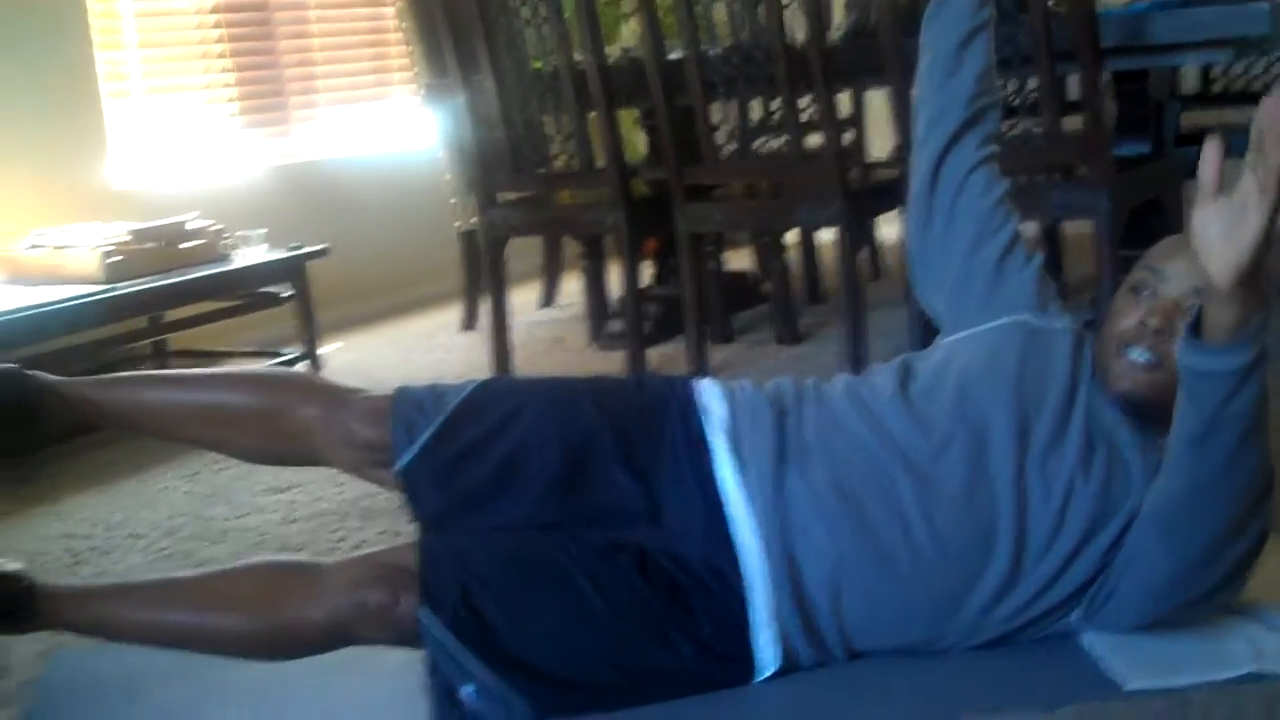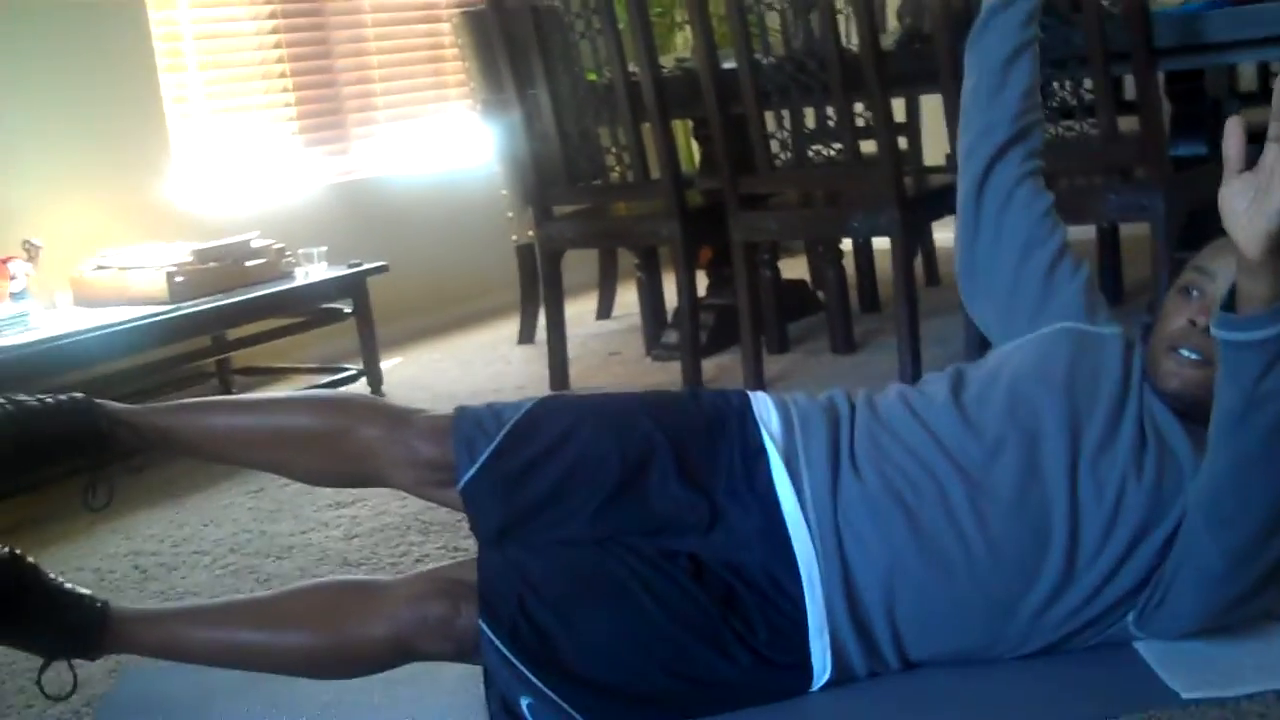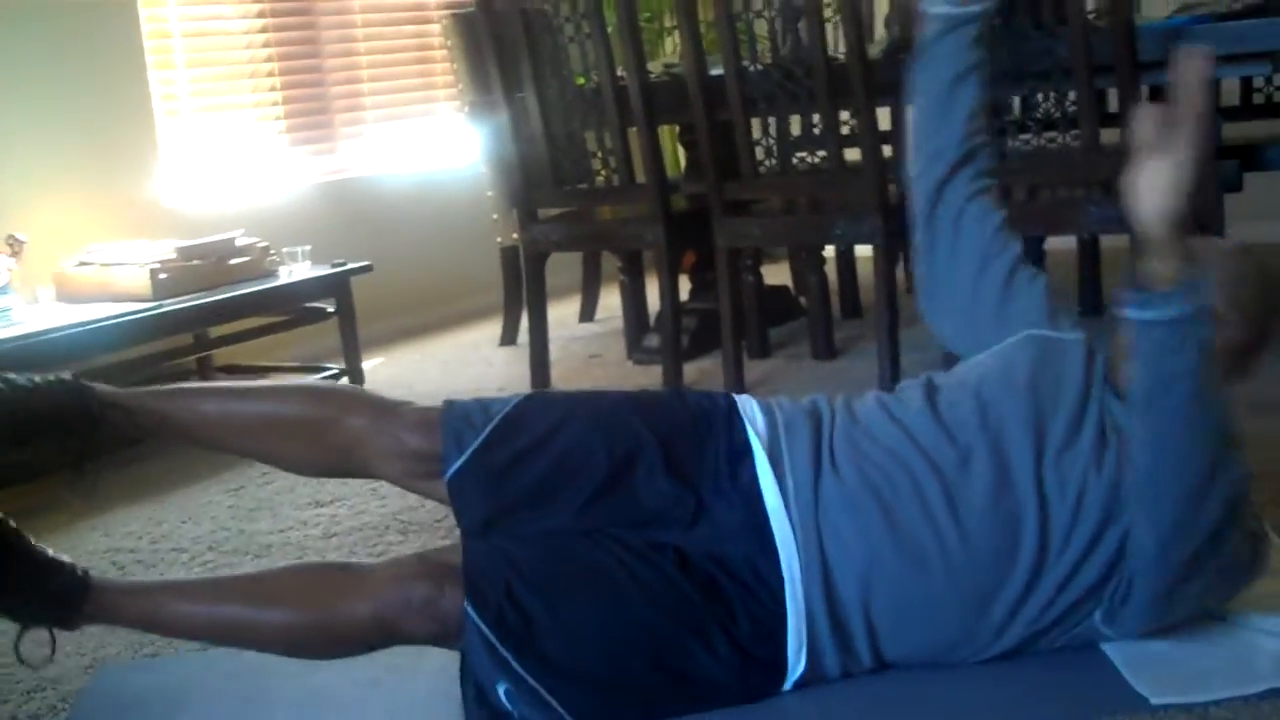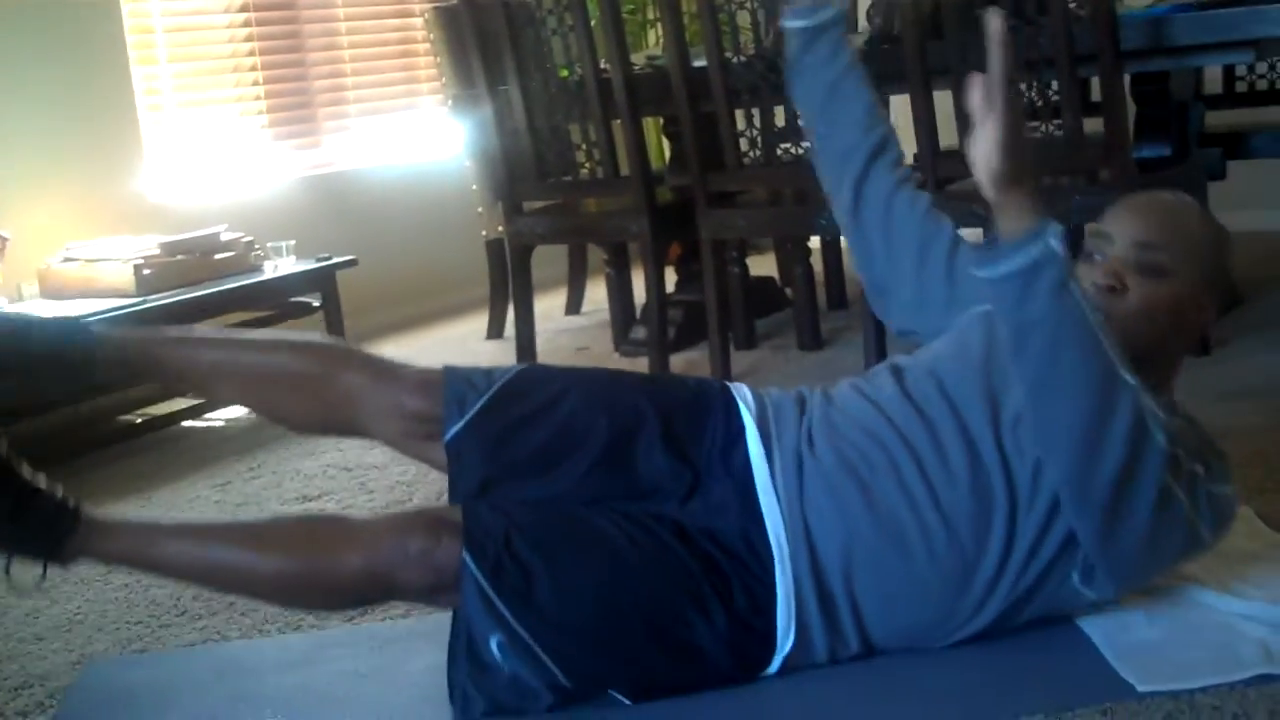
dt=0.2s
person 1, frame 1
left shoulder: (1161, 529)
right shoulder: (1028, 322)
right elbow: (952, 163)
left hip: (734, 596)
right hip: (706, 437)
left knee: (369, 594)
right knee: (346, 420)
person 1, frame 2
right shoulder: (1079, 332)
right elbow: (998, 175)
left hip: (785, 606)
right hip: (762, 449)
left knee: (427, 612)
right knee: (401, 439)
right ankle: (105, 416)
person 1, frame 3
right shoulder: (1050, 338)
left elbow: (1174, 485)
right elbow: (951, 195)
left wrist: (1167, 250)
left hip: (766, 603)
right hip: (741, 451)
left knee: (410, 594)
right knee: (390, 431)
person 1, frame 4
left shoulder: (1171, 495)
right shoulder: (1000, 306)
left elbow: (1085, 435)
right elbow: (869, 179)
left wrist: (1012, 204)
left hip: (756, 588)
right hip: (733, 442)
left knee: (411, 549)
right knee: (387, 391)
